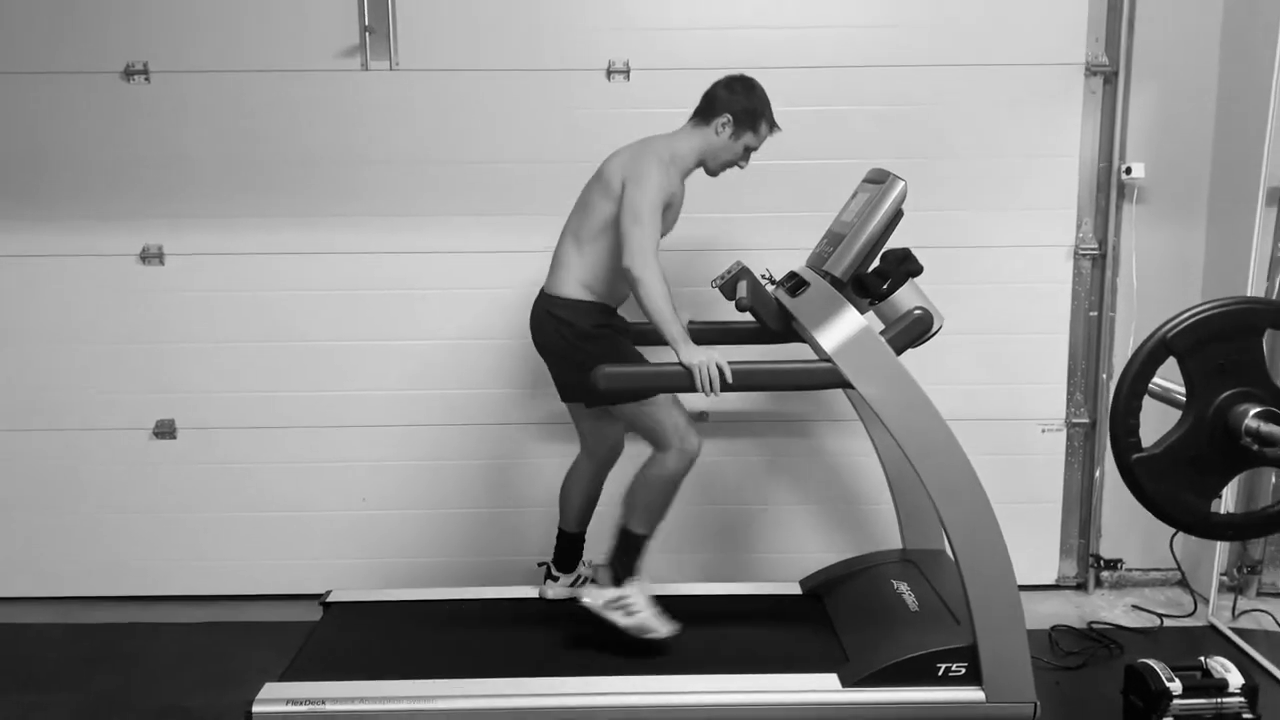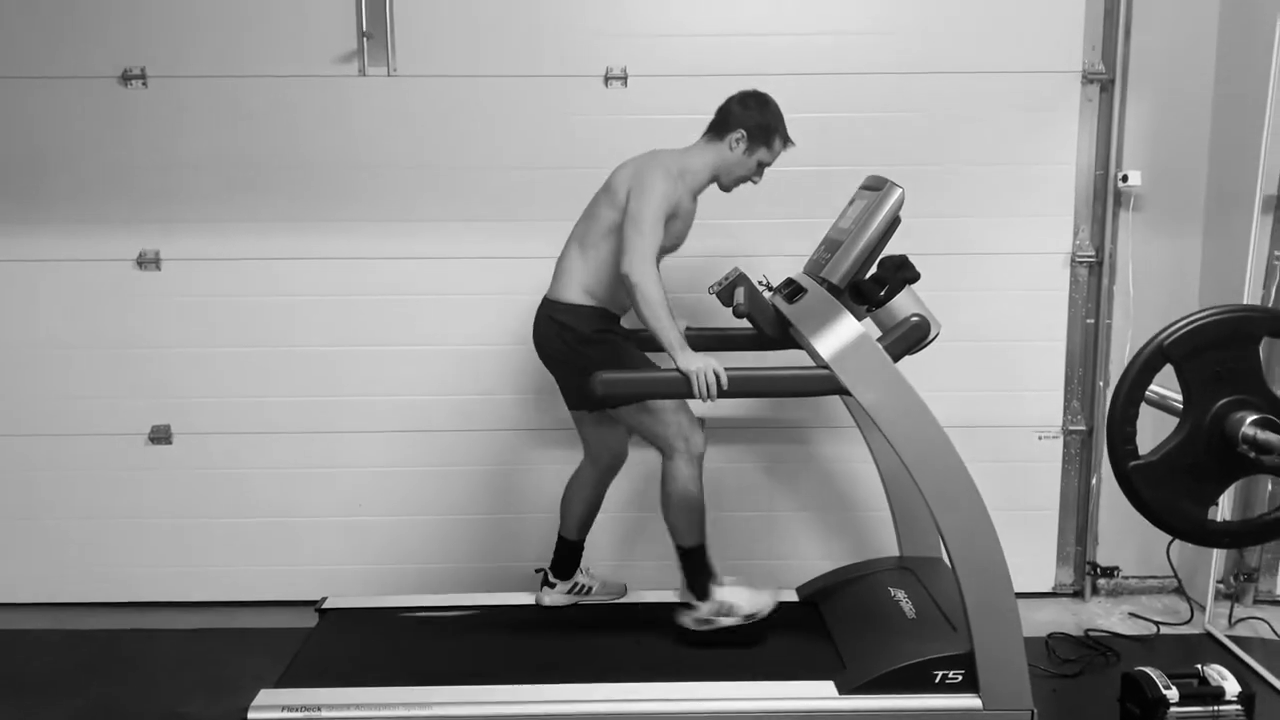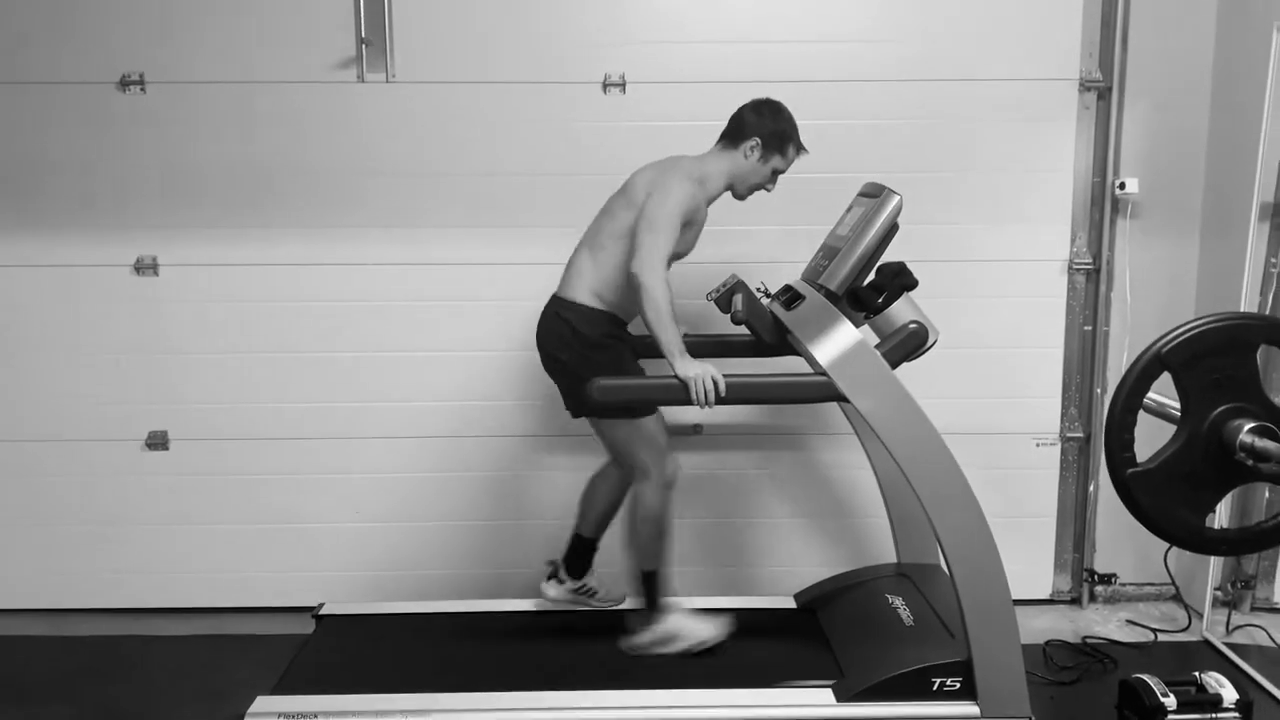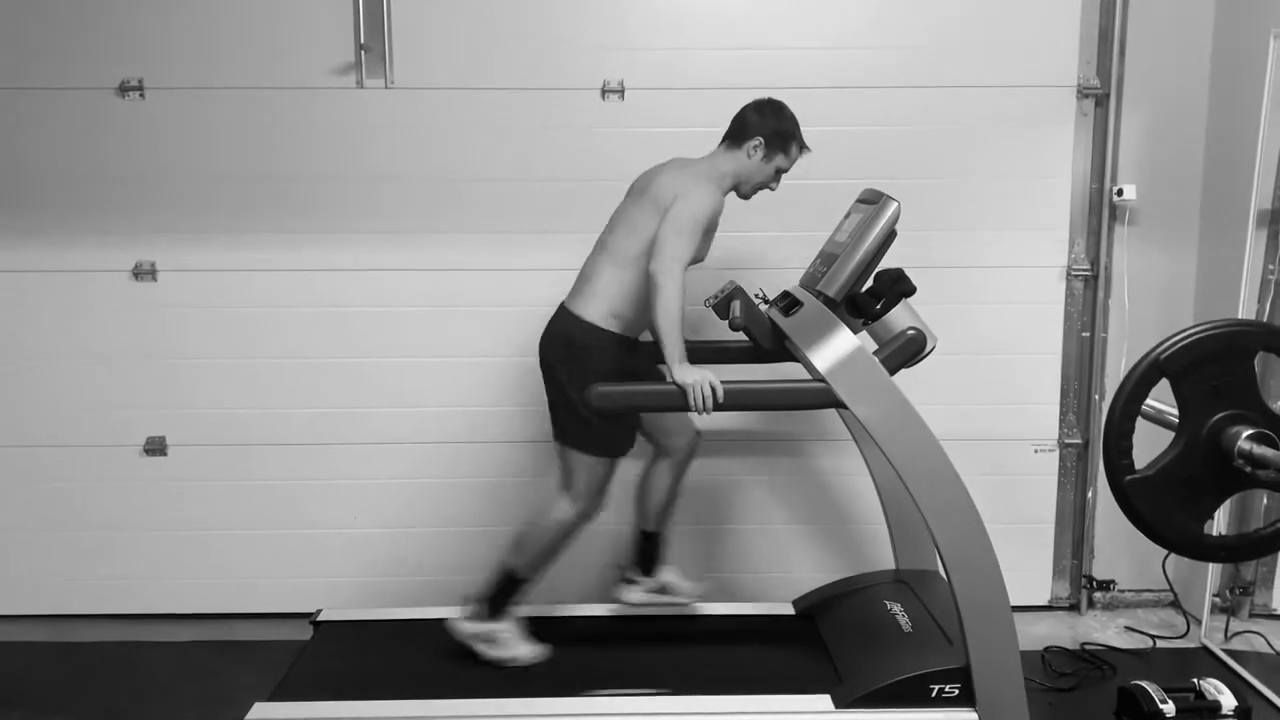
dt=0.1s
person 1, frame 1
left shoulder: (662, 163)
right shoulder: (655, 168)
right elbow: (636, 263)
left wrist: (672, 325)
right wrist: (683, 349)
left hip: (581, 317)
right hip: (572, 322)
left knee: (601, 449)
right knee: (679, 445)
left ankle: (564, 571)
right ankle: (616, 582)
person 1, frame 2
left shoulder: (681, 180)
right shoulder: (663, 179)
right elbow: (636, 266)
left wrist: (675, 339)
right wrist: (681, 354)
left hip: (584, 323)
right hip: (576, 327)
left knee: (605, 456)
right knee: (686, 446)
left ankle: (563, 576)
right ankle: (703, 593)
person 1, frame 3
left shoulder: (690, 183)
right shoulder: (681, 183)
right elbow: (646, 269)
left wrist: (674, 344)
right wrist: (680, 360)
left hip: (587, 328)
right hip: (580, 329)
left knee: (631, 462)
right knee: (658, 470)
left ankle: (570, 575)
right ankle: (651, 617)
person 1, frame 4
left shoulder: (675, 175)
right shoulder: (698, 192)
right elbow: (665, 273)
left wrist: (668, 351)
right wrist: (680, 366)
left hip: (599, 334)
right hip: (587, 346)
left knee: (680, 440)
right knee: (582, 498)
left ankle: (642, 572)
right ankle: (488, 616)
